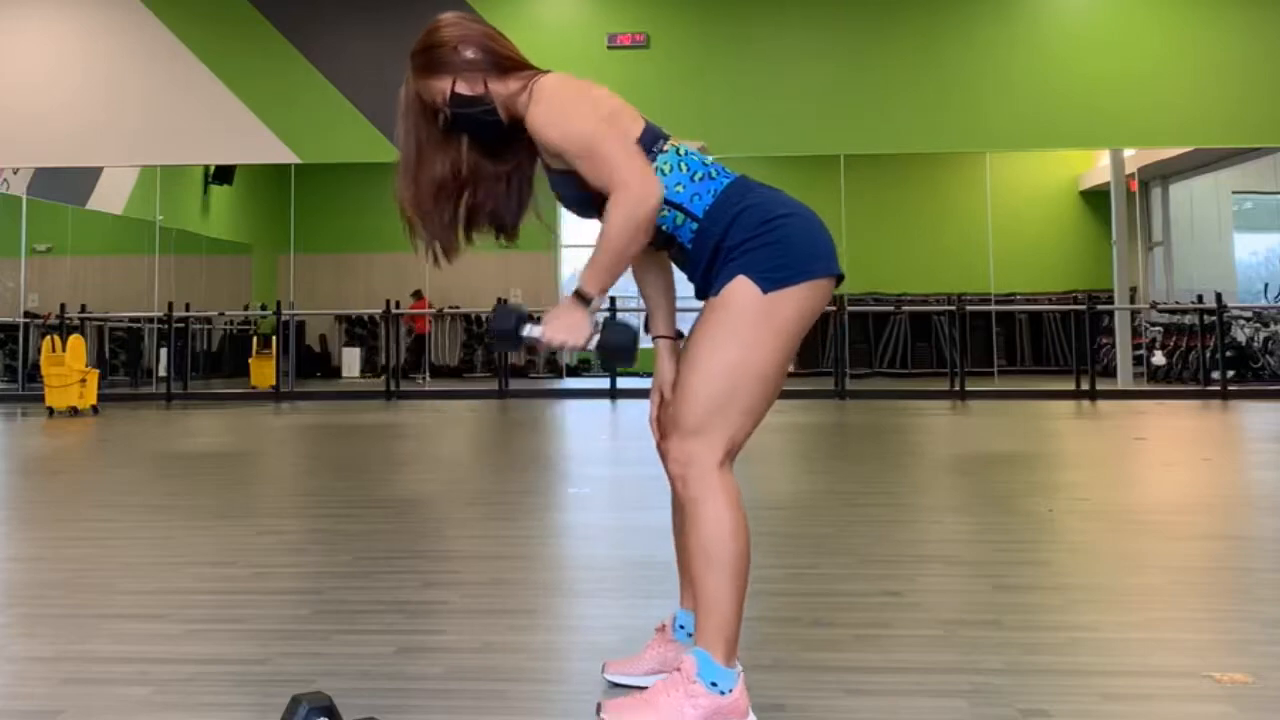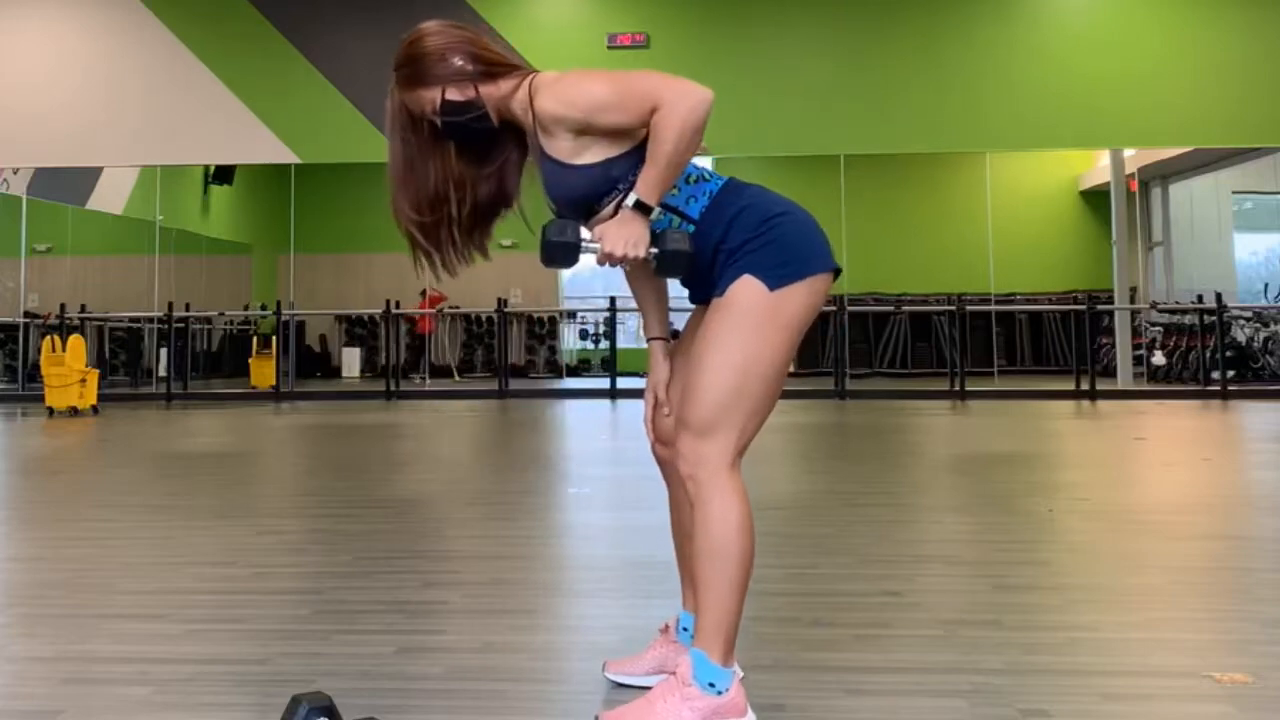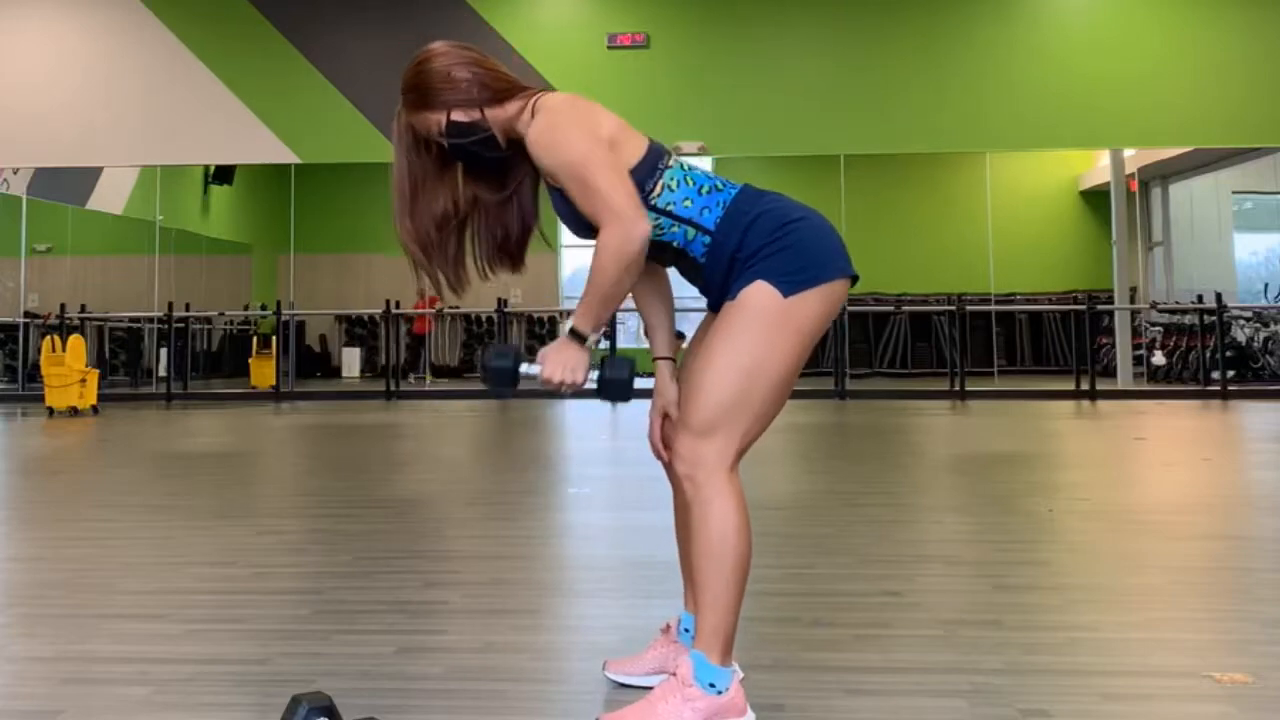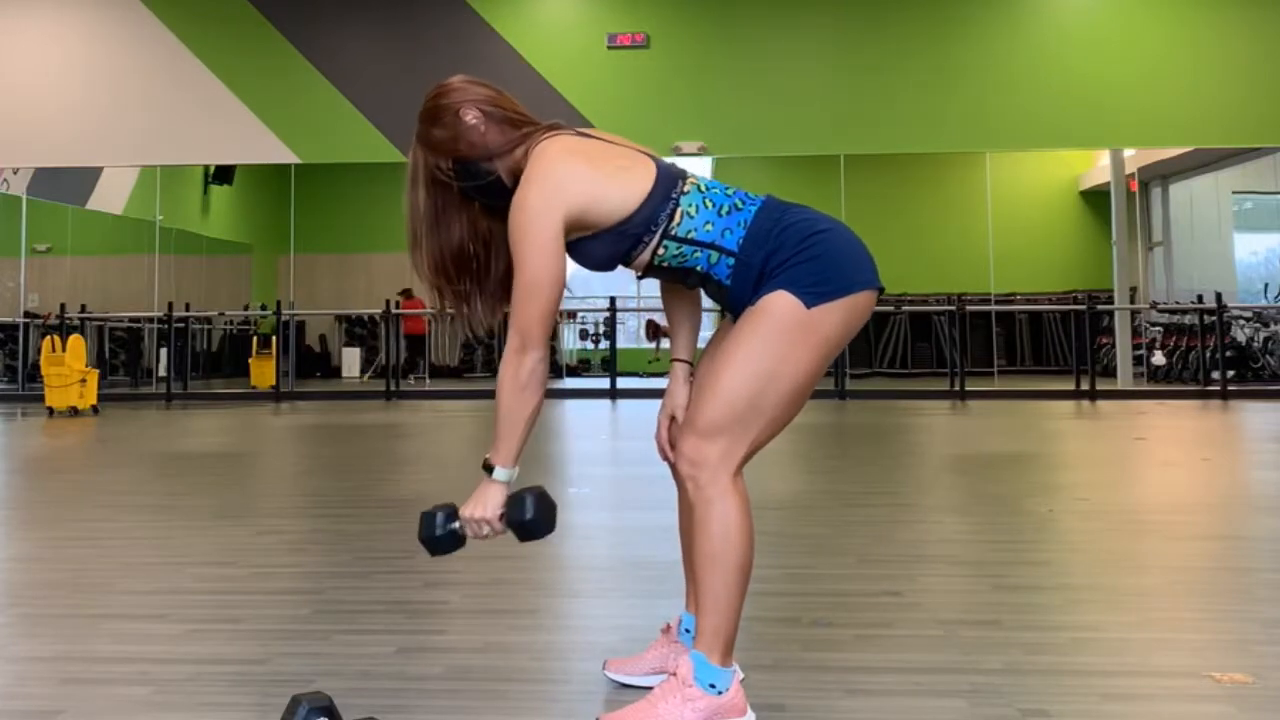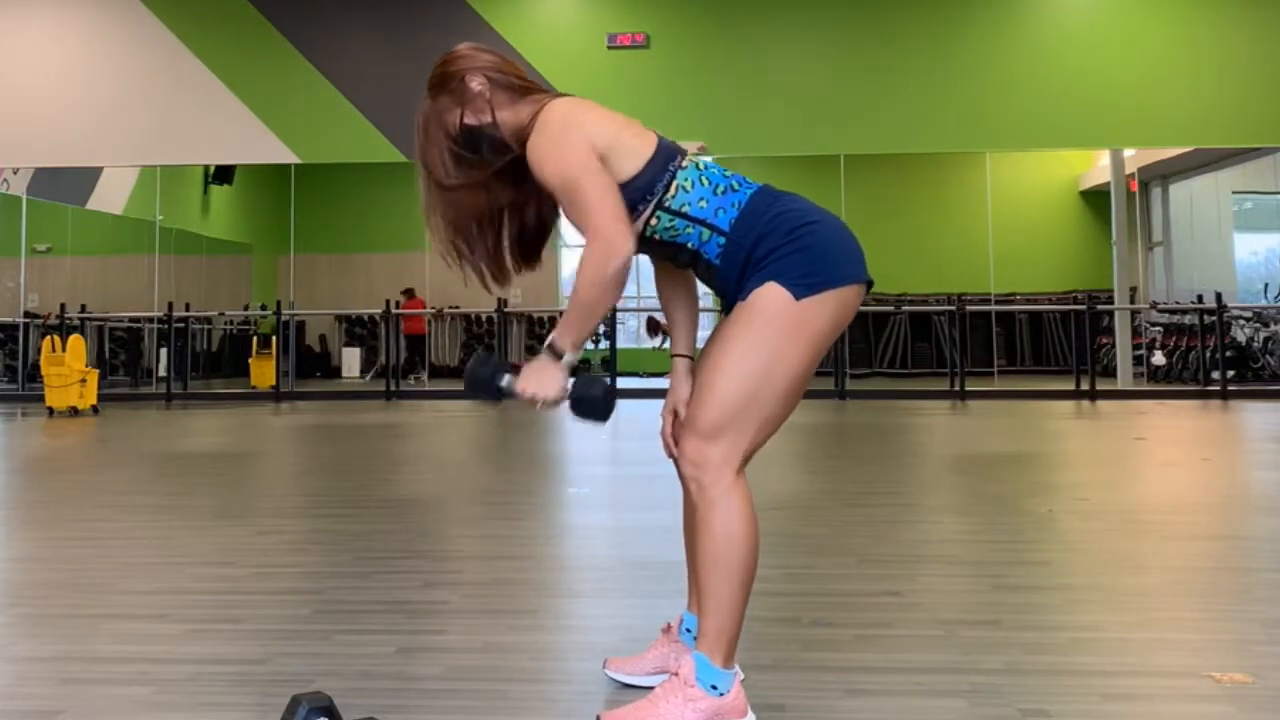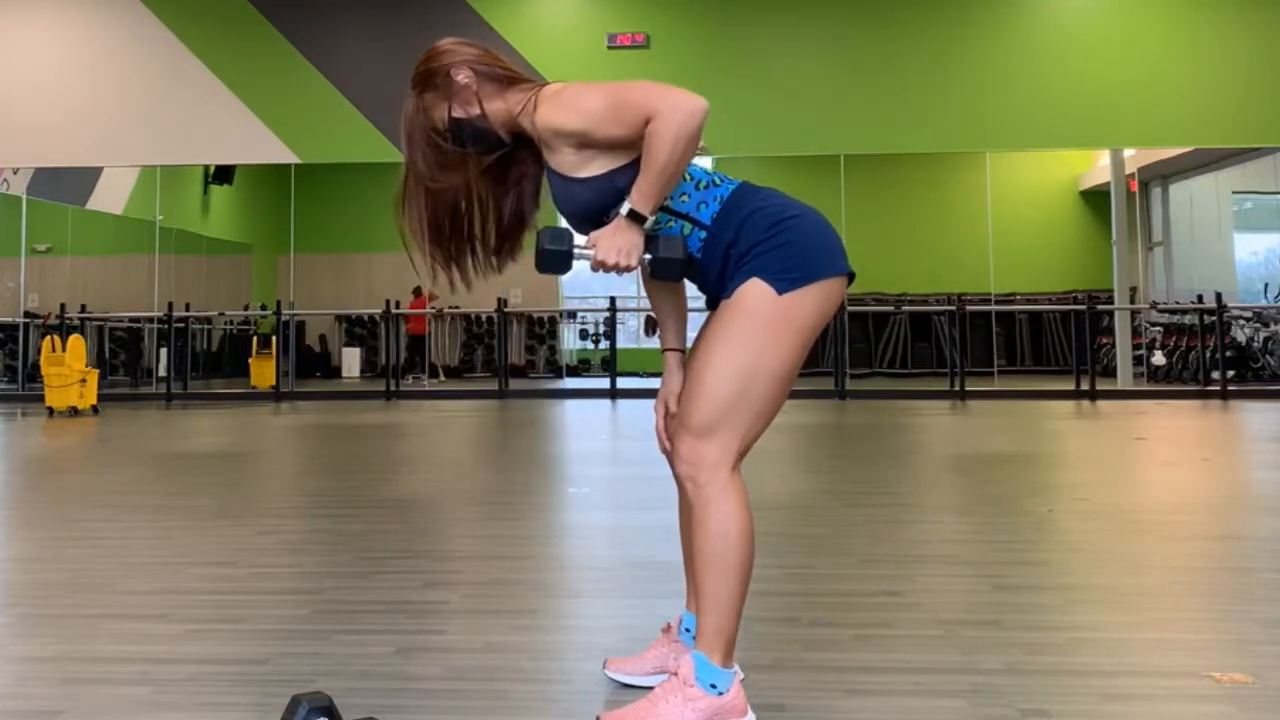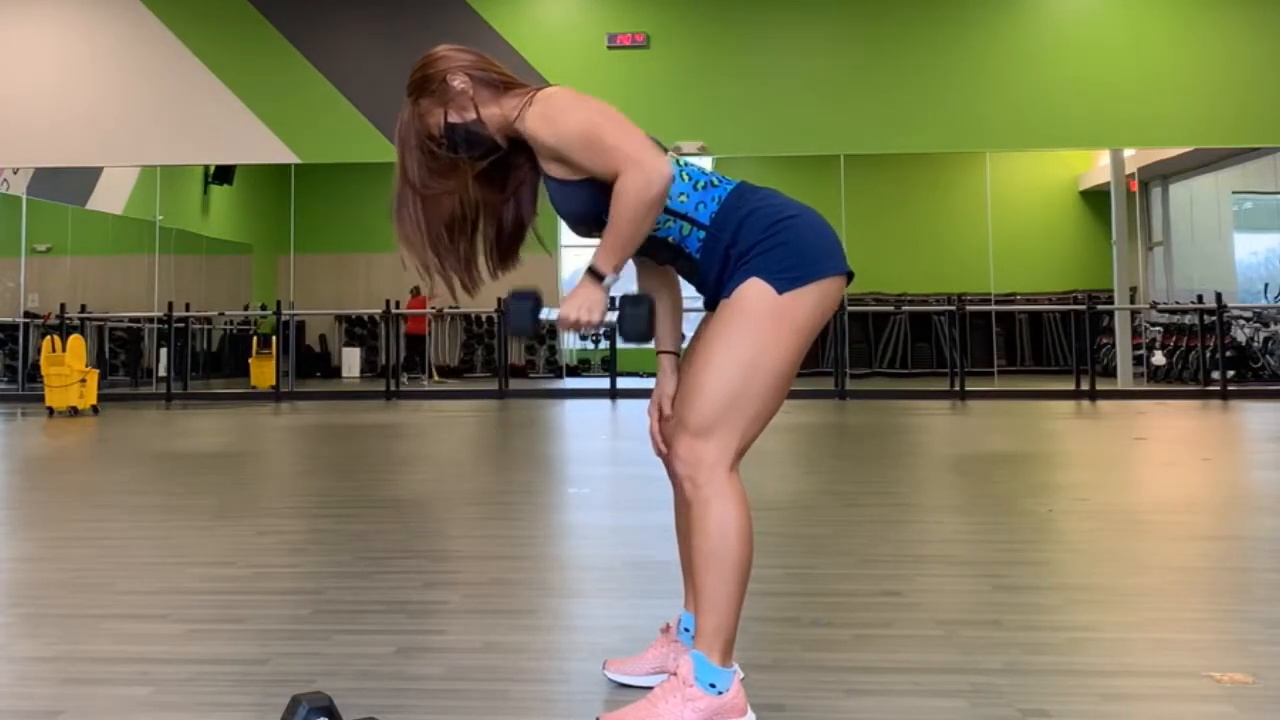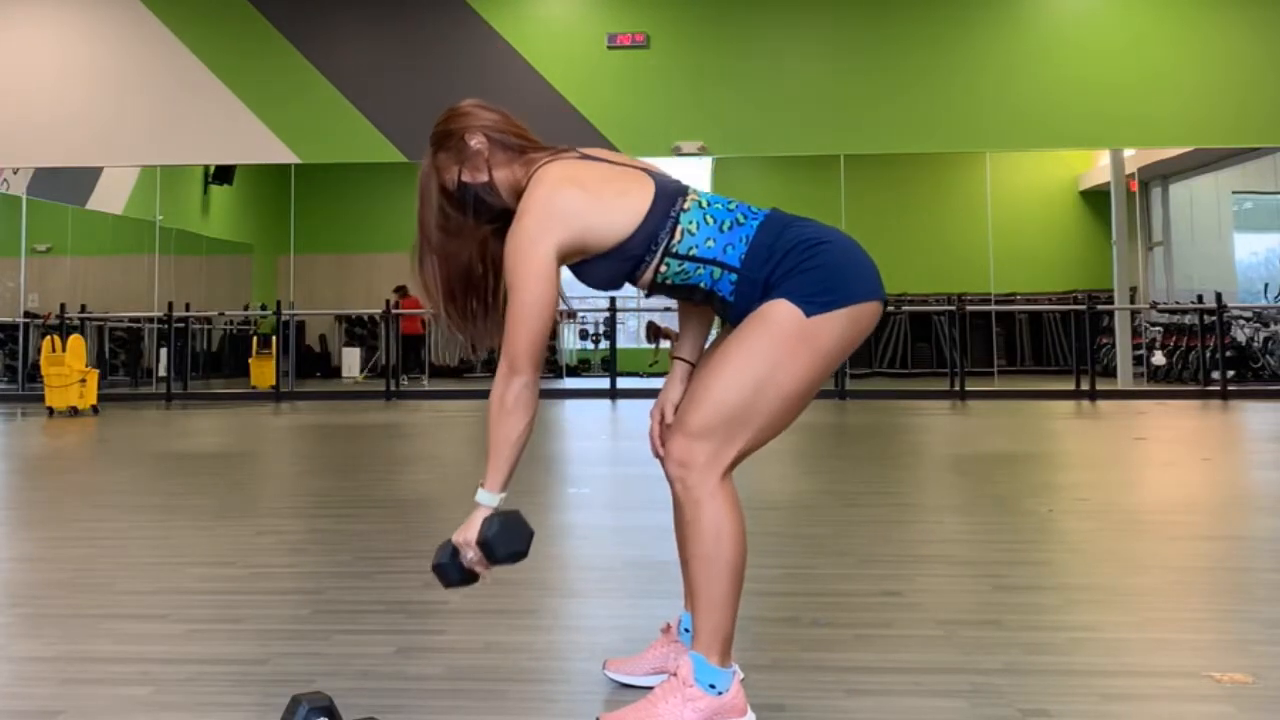
dt=0.5s
person 1, frame 1
left shoulder: (550, 104)
right shoulder: (541, 127)
left elbow: (640, 199)
right elbow: (646, 228)
left wrist: (581, 304)
right wrist: (665, 348)
left hip: (773, 252)
right hip: (761, 258)
left knee: (696, 455)
right knee: (683, 449)
right ankle: (692, 636)
person 1, frame 2
left shoulder: (555, 98)
right shoulder: (534, 135)
left elbow: (688, 99)
right elbow: (631, 246)
left wrist: (638, 212)
right wrist: (660, 351)
left hip: (768, 249)
right hip: (742, 262)
left knee: (704, 455)
right knee: (674, 448)
right ankle: (692, 637)
person 1, frame 3
left shoulder: (549, 124)
right shoulder: (535, 146)
left elbow: (629, 237)
right elbow: (645, 247)
left wrist: (576, 339)
right wrist: (665, 370)
left hip: (788, 257)
right hip: (771, 264)
left knee: (702, 454)
right knee: (684, 450)
right ankle: (692, 636)
person 1, frame 4
left shoulder: (540, 187)
right shoulder: (572, 156)
left elbow: (528, 352)
left wrist: (496, 477)
right wrist: (681, 373)
left hip: (814, 269)
right hip: (803, 270)
left knee: (706, 457)
right knee: (692, 450)
right ankle: (695, 640)
person 1, frame 5
left shoulder: (552, 132)
right shoulder: (574, 132)
left elbow: (611, 254)
right elbow: (670, 242)
left wrist: (555, 358)
right wrist: (683, 367)
left hip: (800, 258)
right hip: (792, 260)
left knee: (710, 457)
right knee: (698, 452)
right ankle: (696, 638)
person 1, frame 6
left shoulder: (556, 112)
right shoulder: (541, 146)
left elbow: (683, 109)
right elbow: (662, 246)
left wrist: (631, 222)
right wrist: (674, 362)
left hip: (781, 253)
right hip: (772, 258)
left knee: (703, 455)
right knee: (692, 451)
right ankle: (694, 638)
person 1, frame 7
left shoulder: (544, 115)
right shoulder: (534, 146)
left elbow: (650, 174)
right elbow: (655, 240)
left wrist: (595, 281)
right wrist: (670, 363)
left hip: (781, 254)
right hip: (771, 259)
left knee: (702, 454)
right knee: (684, 449)
right ankle: (693, 638)
person 1, frame 8
left shoulder: (540, 213)
right shoulder: (578, 174)
left elbow: (519, 374)
left wrist: (487, 500)
right wrist: (681, 370)
left hip: (818, 282)
right hip: (811, 278)
left knee: (694, 456)
right knee: (689, 451)
right ankle: (695, 641)
